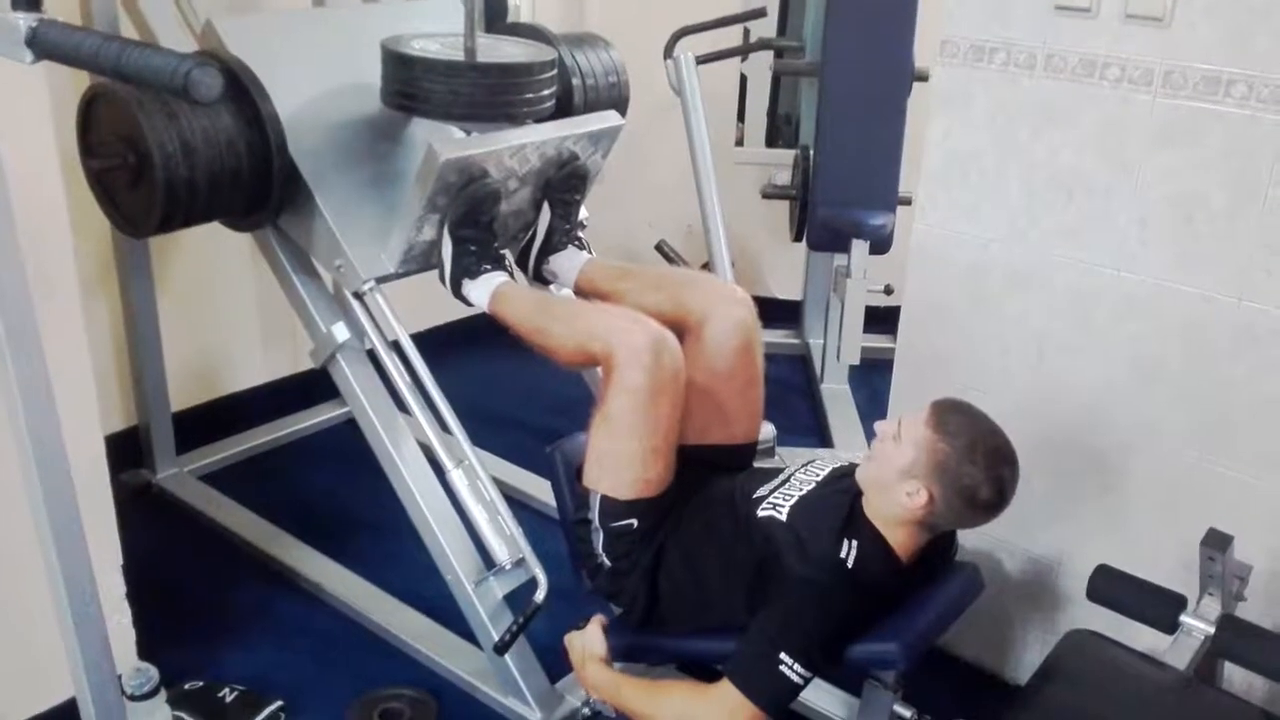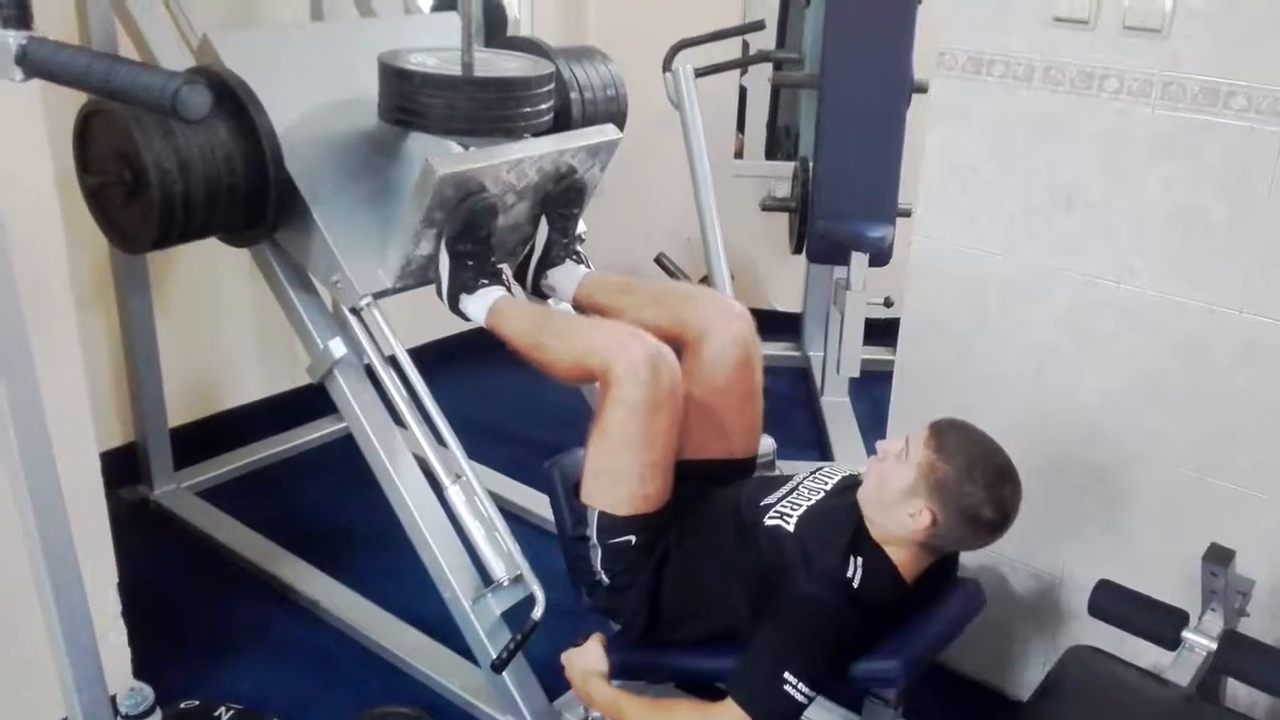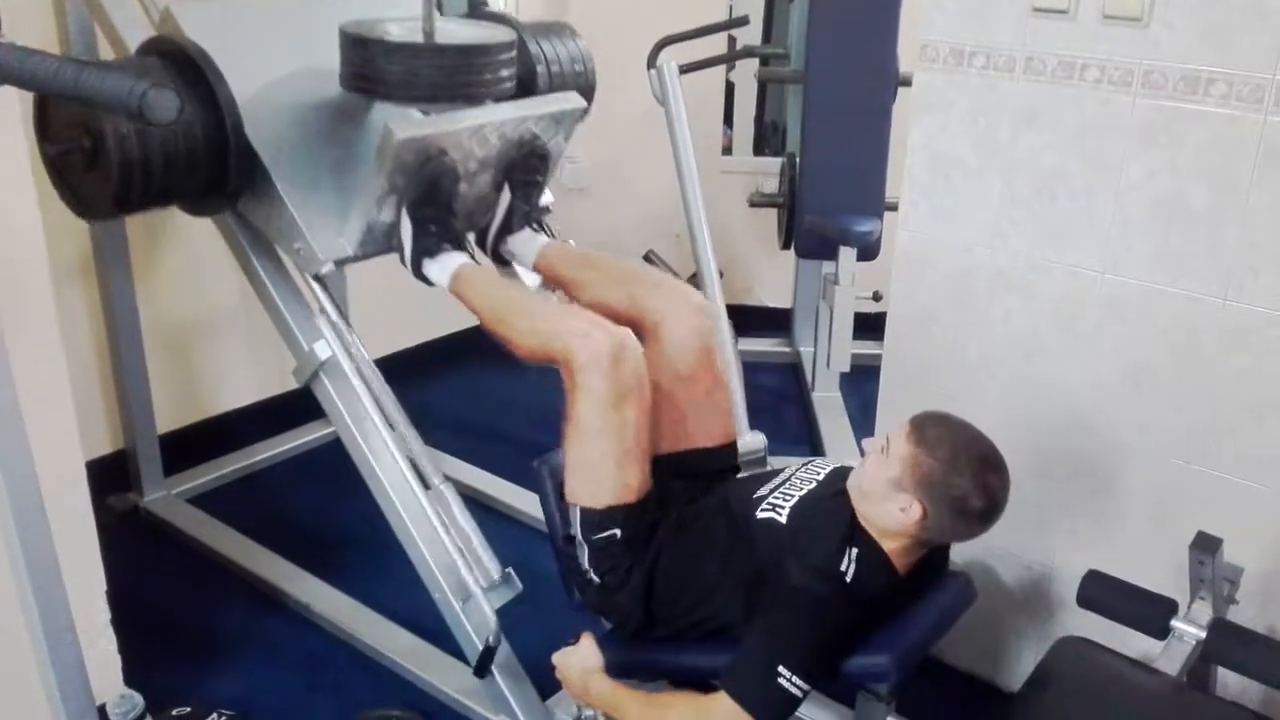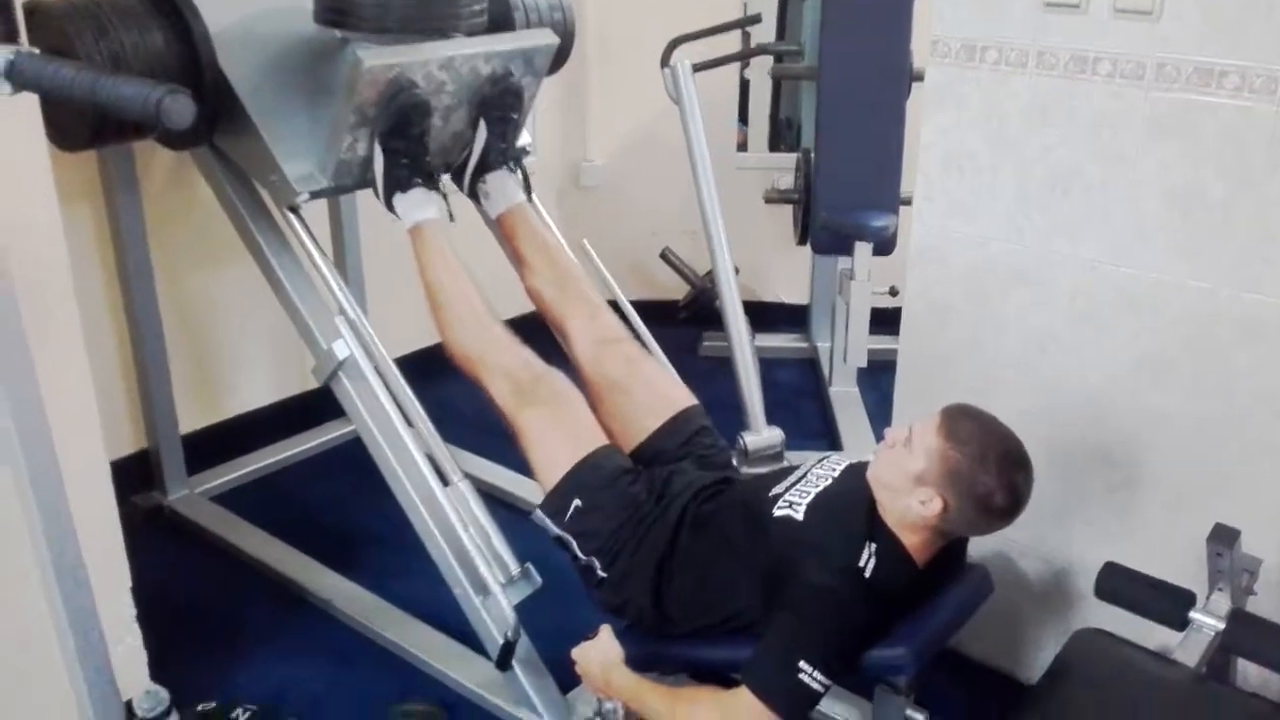
dt=1s
person 1, frame 1
left shoulder: (826, 585)
right shoulder: (919, 531)
left hip: (639, 559)
right hip: (715, 494)
left knee: (641, 343)
right knee: (725, 309)
left ankle: (485, 284)
right ankle: (563, 260)
person 1, frame 2
left shoulder: (829, 603)
right shoulder: (917, 547)
left hip: (636, 572)
right hip: (712, 509)
left knee: (638, 359)
right knee: (723, 325)
left ankle: (484, 298)
right ankle: (561, 273)
person 1, frame 3
left shoulder: (822, 597)
right shoulder: (911, 541)
left hip: (629, 569)
right hip: (701, 504)
left knee: (600, 347)
right knee: (678, 313)
left ankle: (448, 264)
right ankle: (524, 241)
person 1, frame 4
left shoulder: (840, 590)
right shoulder: (924, 528)
left hip: (643, 550)
right hip: (710, 491)
left knee: (526, 380)
right knee: (595, 329)
left ankle: (420, 206)
right ankle: (498, 183)
